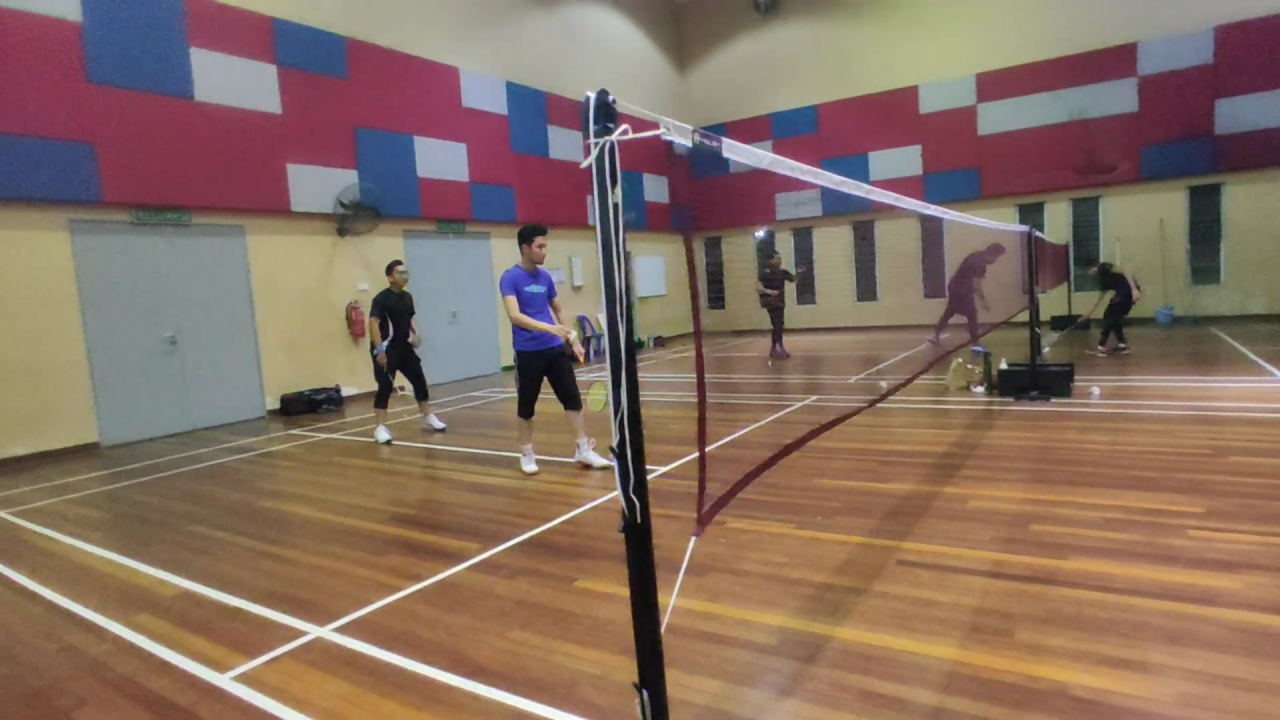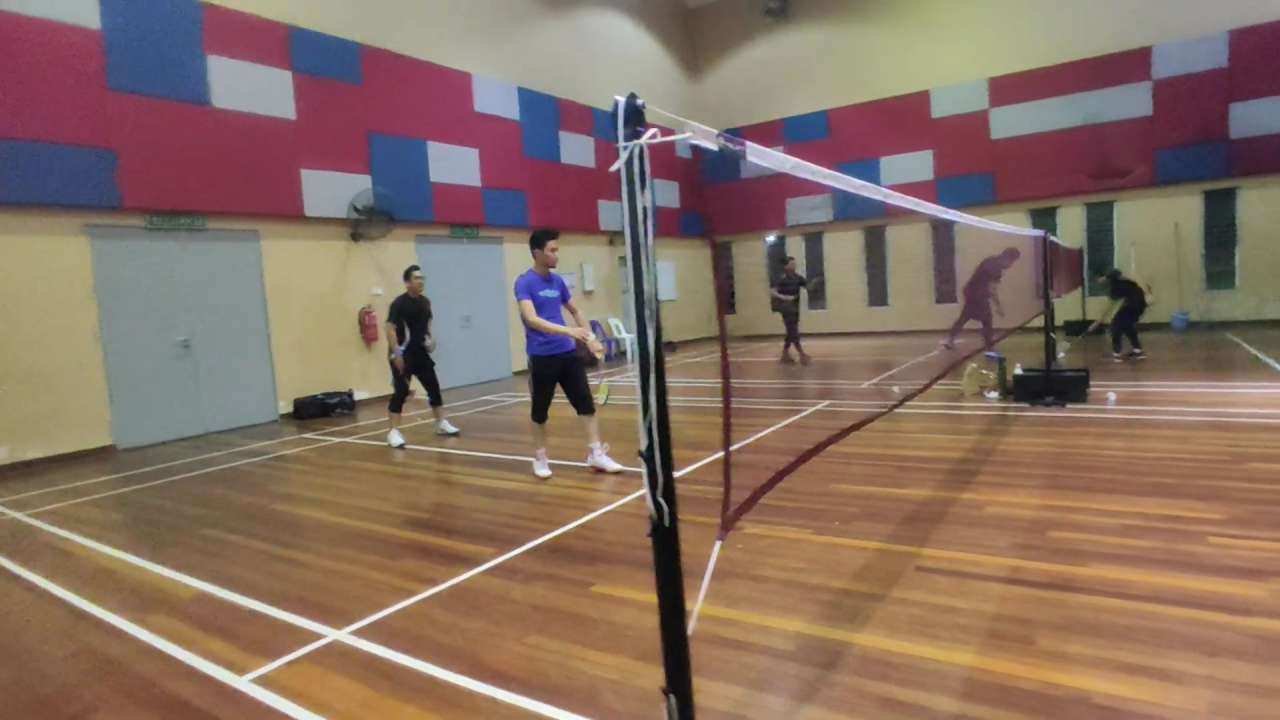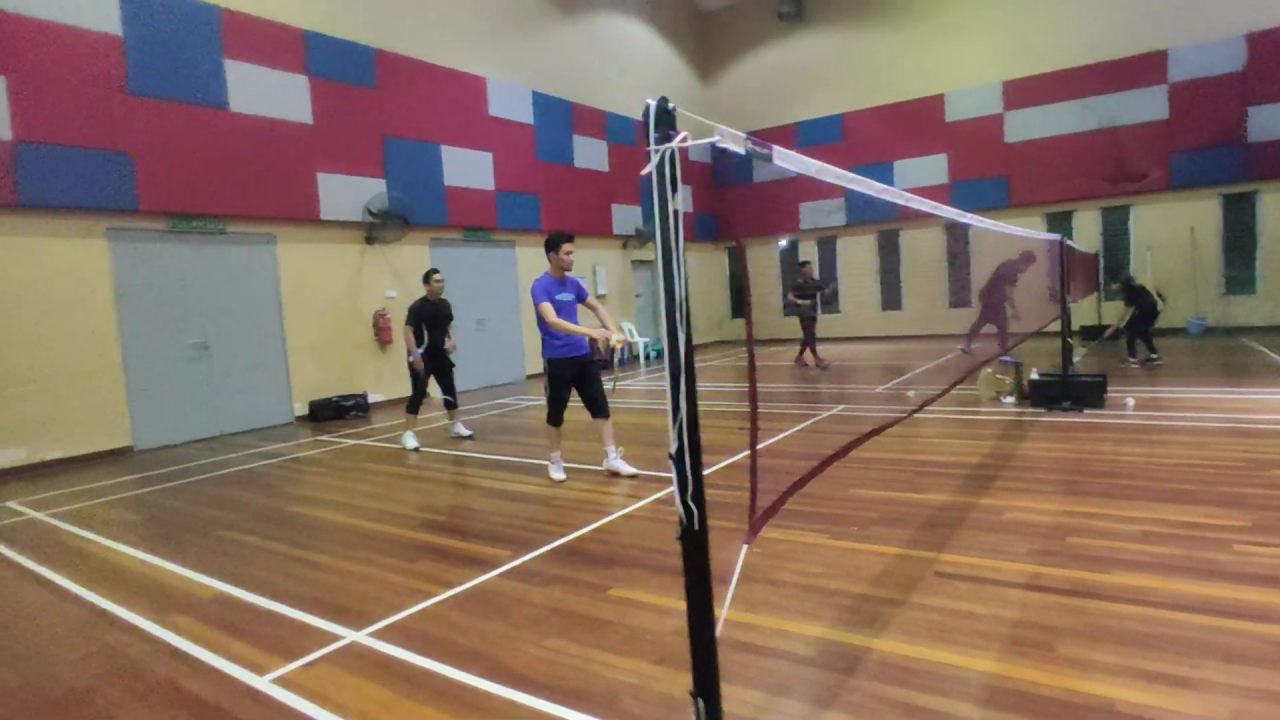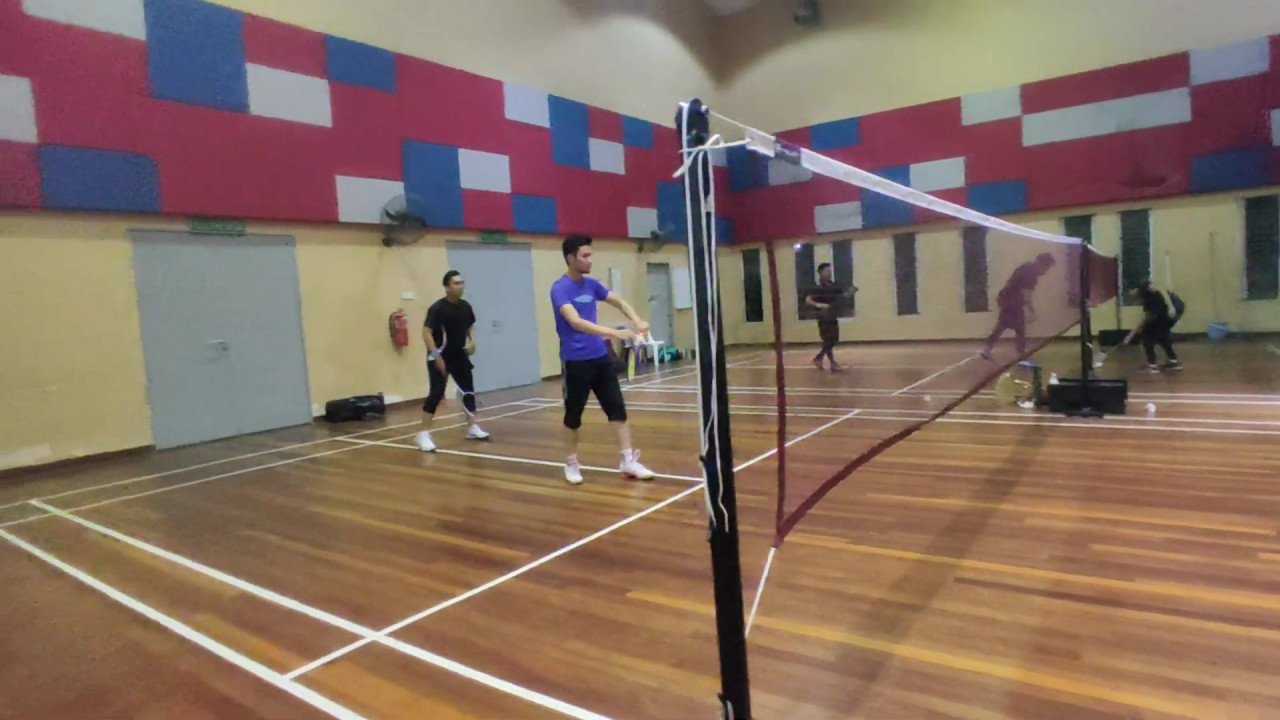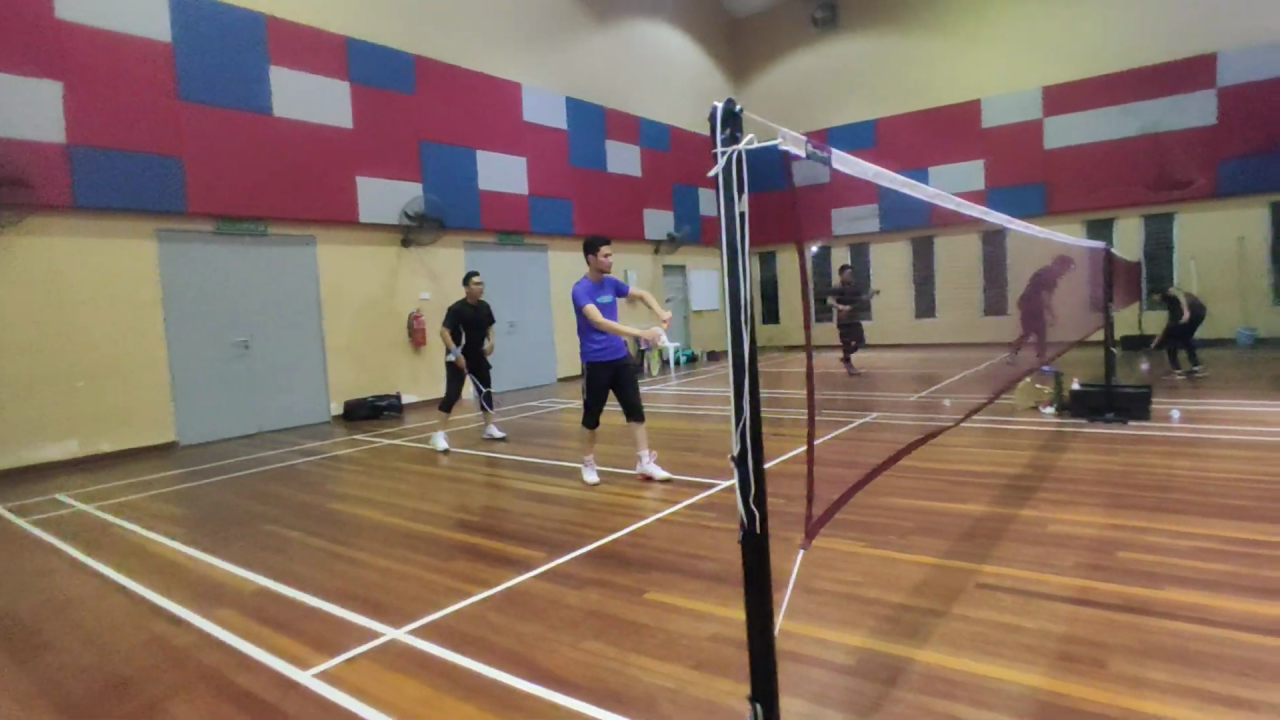
dt=0.1s
person 1, frame 1
left shoulder: (545, 277)
right shoulder: (510, 278)
right elbow: (514, 316)
left wrist: (573, 340)
right wrist: (550, 328)
left hip: (555, 348)
right hip: (528, 352)
left knee: (573, 398)
right knee: (526, 406)
left ankle: (583, 450)
right ankle: (527, 453)
person 1, frame 2
left shoulder: (557, 280)
right shoulder: (524, 282)
left elbow: (574, 310)
right elbow: (531, 319)
left wrist: (588, 337)
right wrist: (570, 331)
left hip: (568, 352)
right hip: (542, 356)
left knee: (586, 402)
right knee: (540, 410)
left ankle: (597, 454)
right ankle: (540, 458)
person 1, frame 3
left shoulder: (573, 283)
right shoulder: (541, 286)
left elbow: (596, 306)
right elbow: (552, 321)
left wrist: (612, 331)
right wrist: (591, 332)
left hip: (583, 355)
right hip: (557, 360)
left knee: (601, 406)
right knee: (556, 413)
left ankle: (612, 457)
right ankle: (555, 461)
person 1, frame 4
left shoulder: (591, 284)
right shoulder: (560, 289)
left elbow: (618, 301)
right elbow: (575, 322)
left wrist: (637, 321)
right wrist: (615, 333)
left hip: (601, 357)
right hip: (576, 361)
left knee: (617, 408)
right knee: (573, 415)
left ankle: (628, 460)
right ankle: (571, 463)
person 1, frame 5
left shoulder: (611, 283)
right shoulder: (581, 289)
left elbow: (642, 294)
right elbow: (599, 322)
left wrist: (659, 312)
right wrist: (639, 333)
left hip: (620, 358)
right hip: (596, 362)
left knee: (636, 409)
right knee: (592, 416)
left ankle: (645, 462)
right ankle: (588, 464)
person 2, frame 1
left shoulder: (407, 297)
right shoulder: (381, 298)
right elbow: (373, 324)
left wrist: (415, 334)
right wrist: (380, 350)
left hip: (404, 347)
right hip: (386, 350)
left knee: (419, 380)
right knee: (385, 387)
left ankle: (428, 418)
right ankle: (380, 428)
person 2, frame 2
left shoulder: (425, 302)
right shoulder: (399, 304)
right elbow: (390, 328)
left wrist: (430, 338)
right wrist: (396, 354)
left hip: (420, 352)
right hip: (402, 355)
left knee: (433, 386)
right knee: (401, 391)
left ankle: (441, 423)
right ankle: (394, 432)
person 2, frame 3
left shoulder: (445, 305)
right shoulder: (418, 307)
right elbow: (408, 331)
left wrist: (451, 340)
right wrist: (415, 356)
left hip: (440, 355)
right hip: (422, 357)
left knee: (450, 389)
right knee: (419, 393)
left ankle: (456, 426)
right ankle: (409, 434)
person 2, frame 4
left shoulder: (466, 306)
right shoulder: (437, 308)
left elbow: (470, 326)
right elbow: (426, 332)
left wrist: (472, 342)
right wrist: (436, 355)
left hip: (459, 356)
right hip: (440, 358)
left knee: (468, 390)
right knee: (436, 393)
left ankle: (472, 428)
right ankle: (424, 434)
person 2, frame 5
left shoulder: (484, 307)
right shoulder: (457, 308)
left elbow: (489, 326)
right elbow: (444, 332)
left wrist: (491, 342)
right wrist: (456, 353)
left hip: (478, 356)
right hip: (458, 358)
left knee: (486, 390)
right knee: (452, 393)
left ankle: (489, 428)
right ankle: (439, 434)
